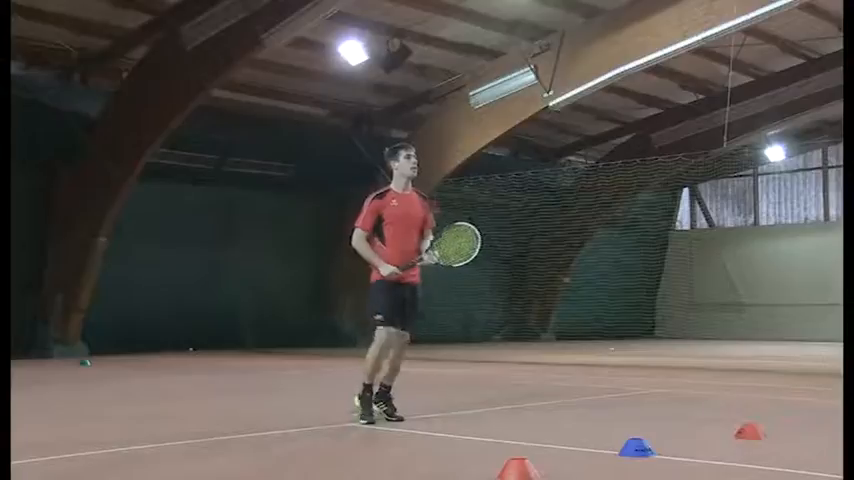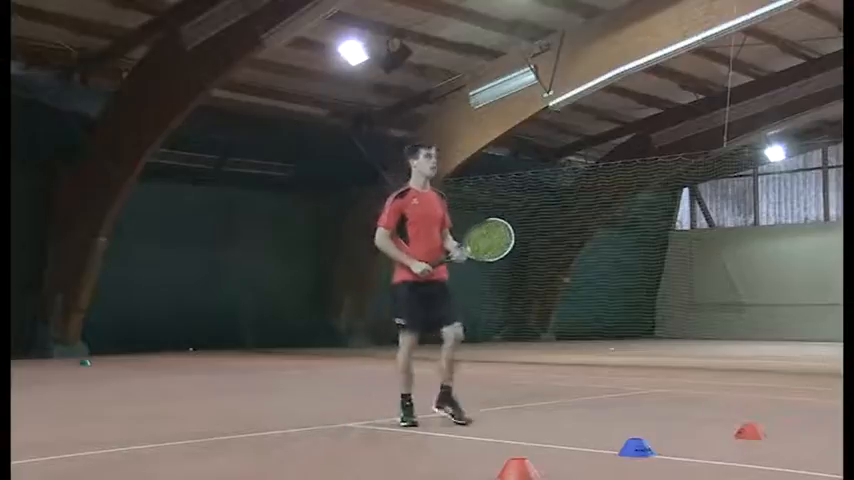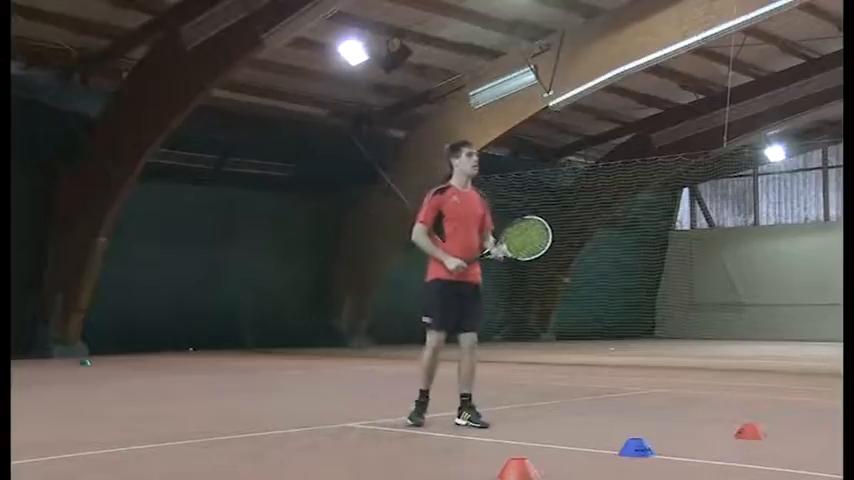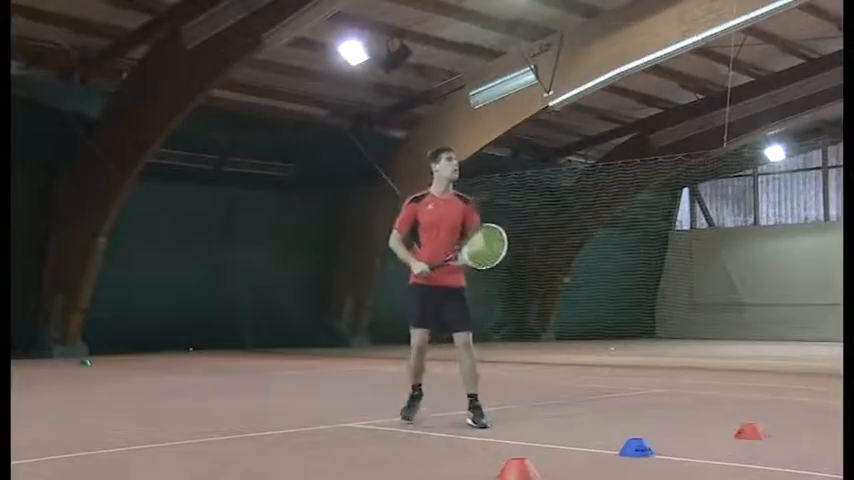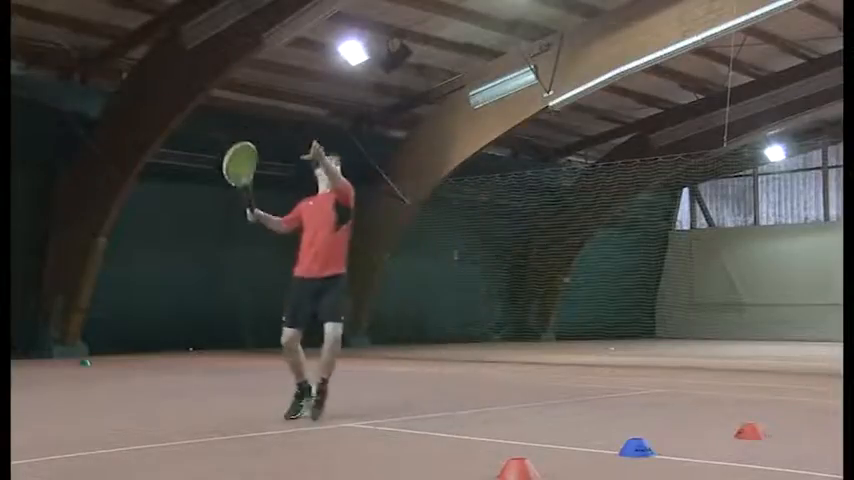
dt=0.7s
person 1, frame 1
left shoulder: (421, 201)
right shoulder: (378, 200)
left elbow: (426, 236)
right elbow: (357, 239)
left wrist: (427, 252)
right wrist: (382, 265)
left hip: (410, 281)
right hip: (384, 280)
left knee: (402, 340)
right knee: (384, 336)
left ankle: (383, 396)
right ankle: (365, 394)
person 1, frame 2
left shoulder: (439, 199)
right shoulder: (400, 199)
right elbow: (381, 239)
left wrist: (454, 249)
right wrist: (412, 263)
left hip: (438, 280)
right hip: (409, 281)
left knee: (454, 335)
right knee: (408, 343)
left ankle: (445, 398)
right ankle: (406, 405)
person 1, frame 3
left shoulder: (480, 200)
right shoulder: (439, 195)
right elbow: (418, 235)
left wrist: (493, 248)
right wrist: (447, 258)
left hip: (471, 280)
right hip: (443, 279)
left knee: (469, 343)
right knee: (435, 342)
left ankle: (465, 407)
right ankle: (421, 401)
person 1, frame 4
left shoulder: (465, 204)
right shoulder: (416, 203)
right elbow: (395, 239)
right wrist: (412, 262)
left hip: (452, 285)
right hip: (422, 284)
left knee: (464, 343)
right knee: (419, 342)
left ankle: (474, 407)
right ankle: (415, 394)
person 1, frame 5
left shoulder: (343, 194)
right shoulder: (306, 204)
left elbow: (337, 178)
right elbow: (282, 226)
left wrist: (322, 158)
right wrist: (259, 215)
left hip: (332, 278)
right hip: (303, 278)
left knee: (333, 335)
right knee: (288, 340)
left ankle: (322, 390)
right ankle: (302, 390)
